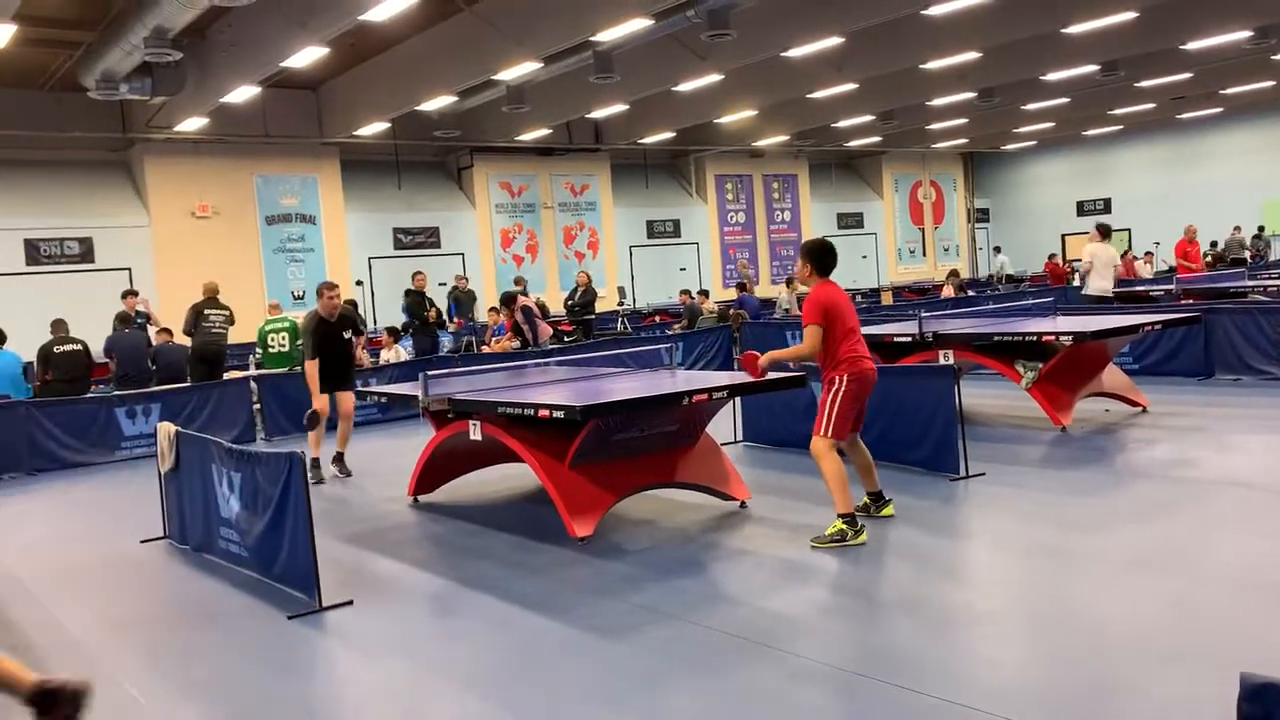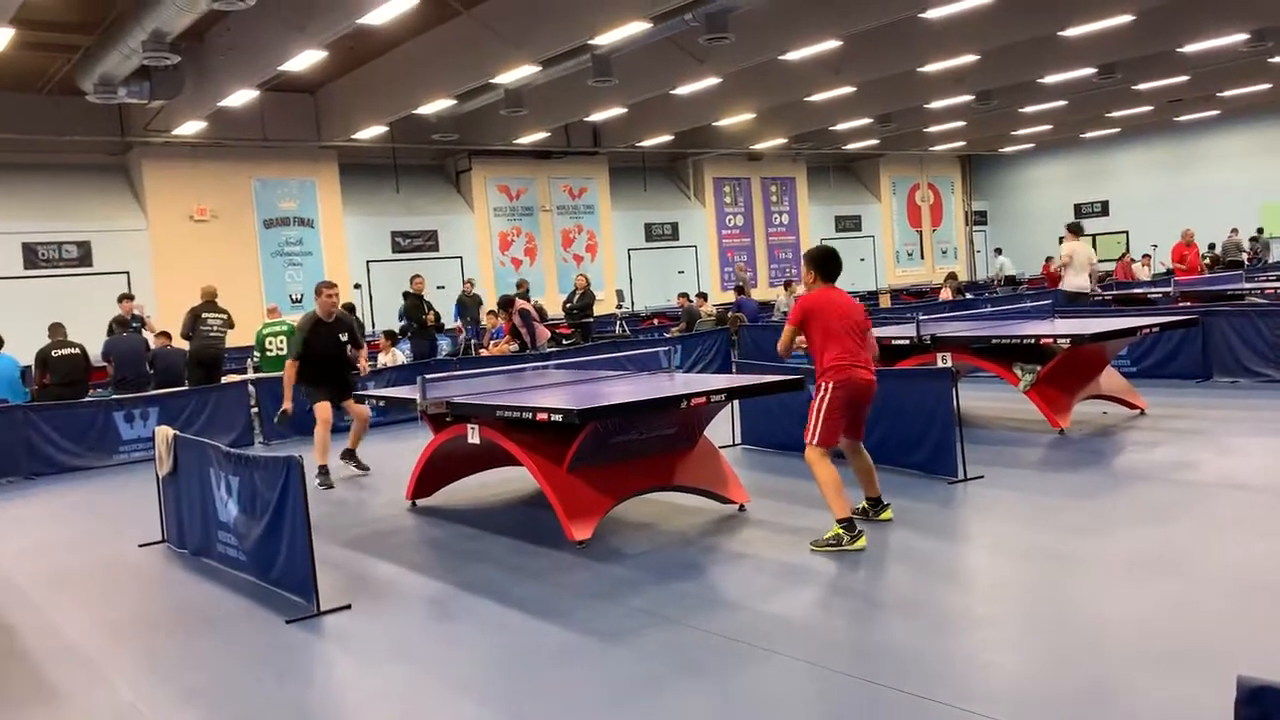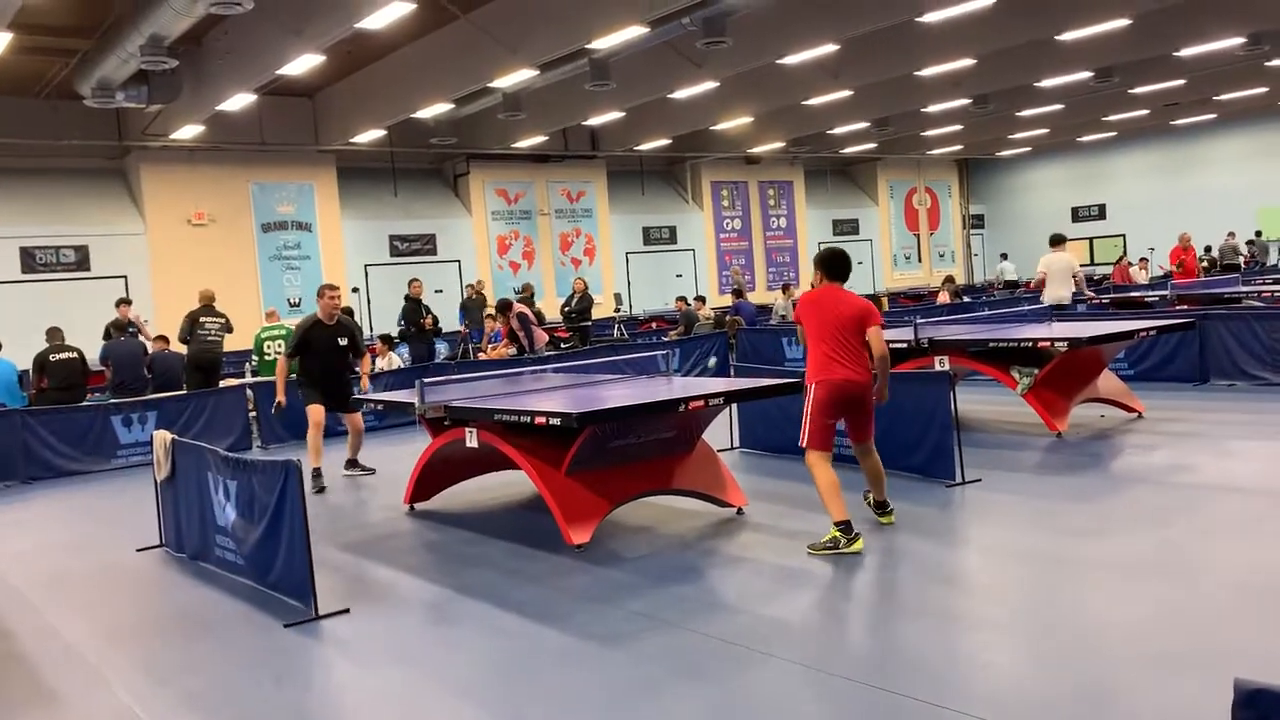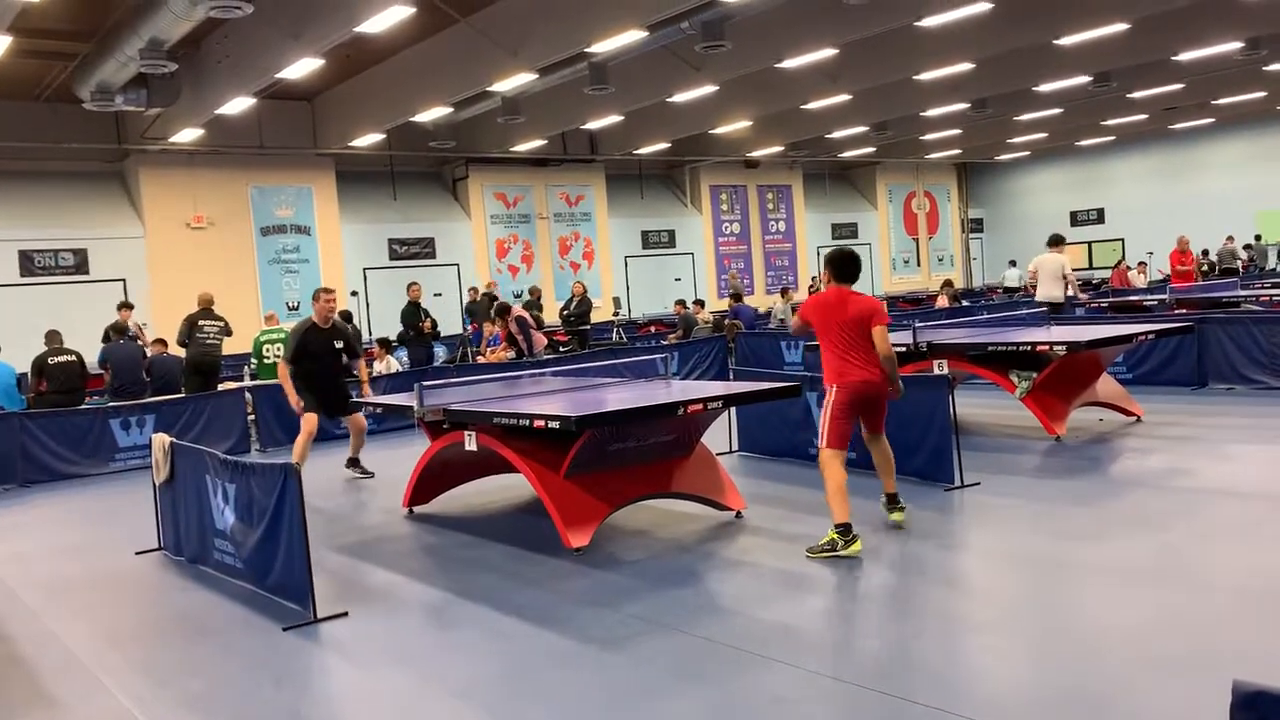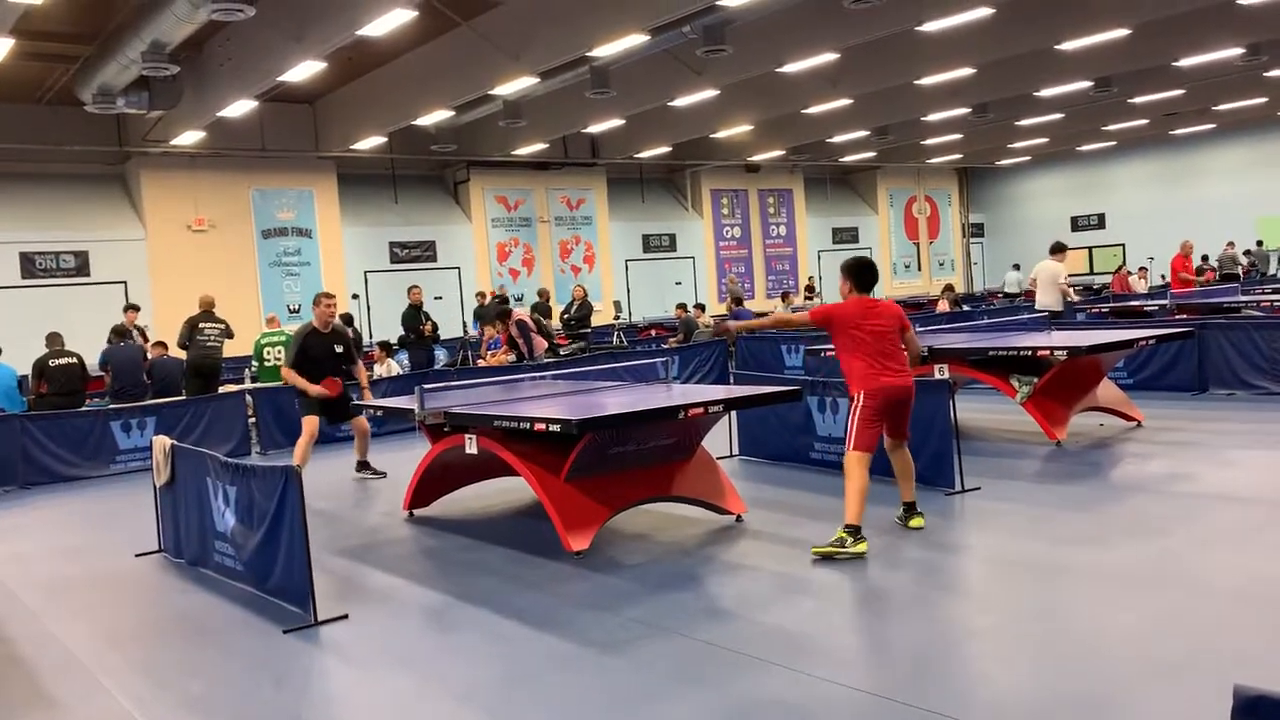
dt=0.2s
person 1, frame 1
left shoulder: (816, 298)
right shoulder: (838, 293)
left elbow: (808, 349)
left wrist: (772, 357)
right wrist: (811, 358)
left hip: (846, 376)
right hip: (863, 372)
left knee: (822, 447)
right knee: (849, 439)
left ankle: (849, 525)
right ankle: (878, 500)
person 1, frame 2
left shoulder: (806, 302)
right shoulder: (854, 305)
left elbow: (783, 349)
right elbow: (873, 351)
left wrist: (804, 341)
left hip: (836, 383)
right hip: (865, 381)
left knee: (816, 455)
right knee: (852, 445)
left ankle: (848, 530)
right ankle: (876, 504)
person 1, frame 3
left shoulder: (806, 301)
right shoulder: (864, 306)
right elbow: (880, 352)
right wrist: (883, 384)
left hip: (823, 385)
right hip: (860, 384)
left knee: (817, 459)
right knee: (864, 448)
left ankle: (845, 532)
right ankle: (881, 505)
person 1, frame 4
left shoulder: (815, 303)
right shoulder: (872, 305)
left elbow: (796, 327)
right elbow: (885, 351)
right wrist: (893, 380)
left hip: (843, 388)
right hip: (874, 383)
left knee: (830, 459)
right knee: (876, 440)
left ankle: (844, 534)
right ankle: (893, 502)
person 1, frame 5
left shoulder: (834, 313)
right shoulder: (894, 310)
left elbow: (786, 320)
right elbow: (915, 351)
left wrist: (743, 325)
left hip: (870, 391)
right hip: (903, 386)
left knee: (856, 461)
right knee: (897, 444)
left ankle: (852, 534)
right ankle: (911, 510)
person 2, frame 1
left shoulder: (348, 314)
right shoulder: (311, 325)
left elbow: (360, 333)
right elbow: (310, 363)
left wrist: (357, 347)
right wrist: (315, 398)
left hip: (344, 371)
right hip: (319, 373)
left knee: (347, 412)
right knee: (321, 412)
left ankle: (338, 459)
right ankle: (315, 463)
person 2, frame 2
left shoulder: (346, 321)
right shoulder: (307, 326)
left elbow: (360, 345)
right elbow: (292, 363)
left wrist: (362, 360)
right wrist: (287, 399)
left hip: (342, 378)
right hip: (315, 381)
left knee: (364, 415)
right knee: (325, 418)
left ankle: (349, 453)
right ankle: (322, 471)
person 2, frame 3
left shoulder: (349, 326)
right shoulder: (306, 327)
left elbow: (363, 354)
right elbow: (285, 359)
left wrist: (364, 375)
right wrist: (280, 392)
left hip: (340, 385)
right hip: (311, 385)
left knee: (357, 427)
right knee: (317, 422)
left ankle: (352, 462)
right ankle: (316, 474)
person 2, frame 4
left shoulder: (342, 330)
right shoulder: (301, 331)
left elbow: (357, 358)
right elbow: (284, 367)
left wrist: (365, 383)
right wrist: (292, 396)
left hip: (337, 388)
right hip: (308, 390)
left knee: (360, 426)
right knee: (309, 429)
left ankle: (353, 461)
person 2, frame 5
left shoulder: (341, 334)
right shoulder: (302, 335)
left elbow: (355, 364)
right elbow: (287, 371)
left wrist: (365, 389)
right wrist: (309, 388)
left hip: (338, 393)
right hip: (311, 394)
left knee: (363, 429)
right knee: (310, 432)
left ankle: (362, 465)
